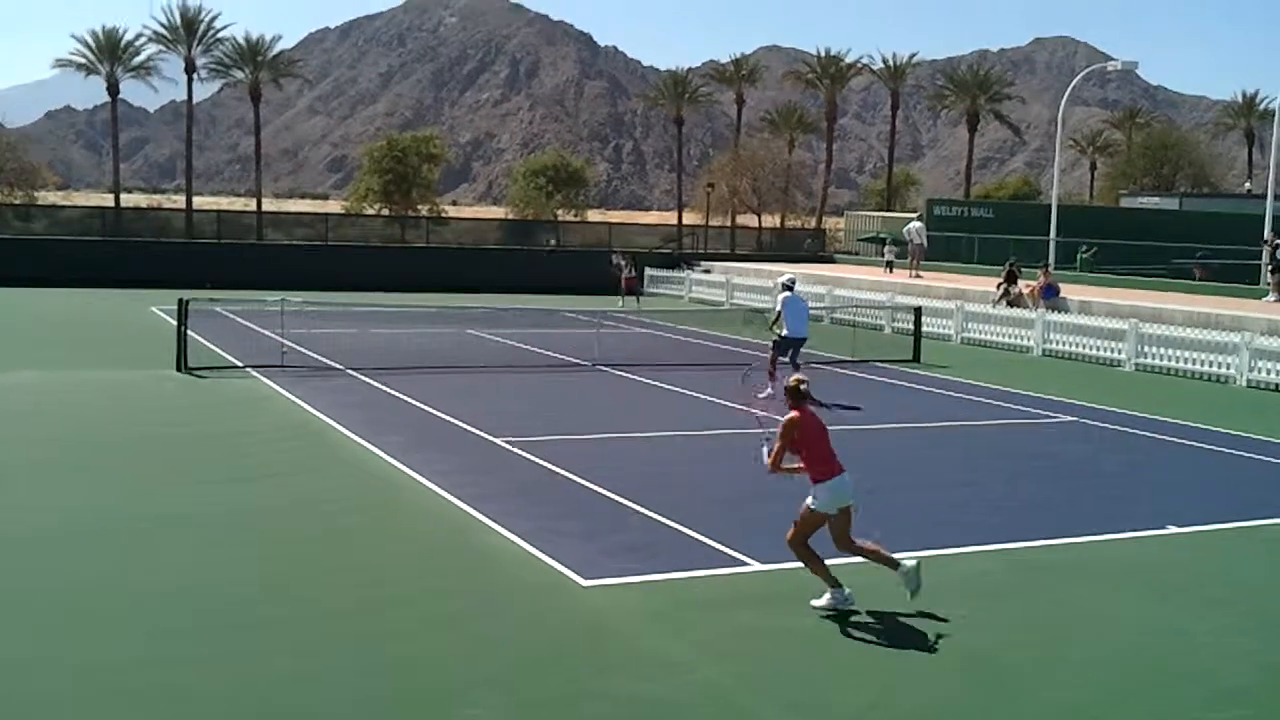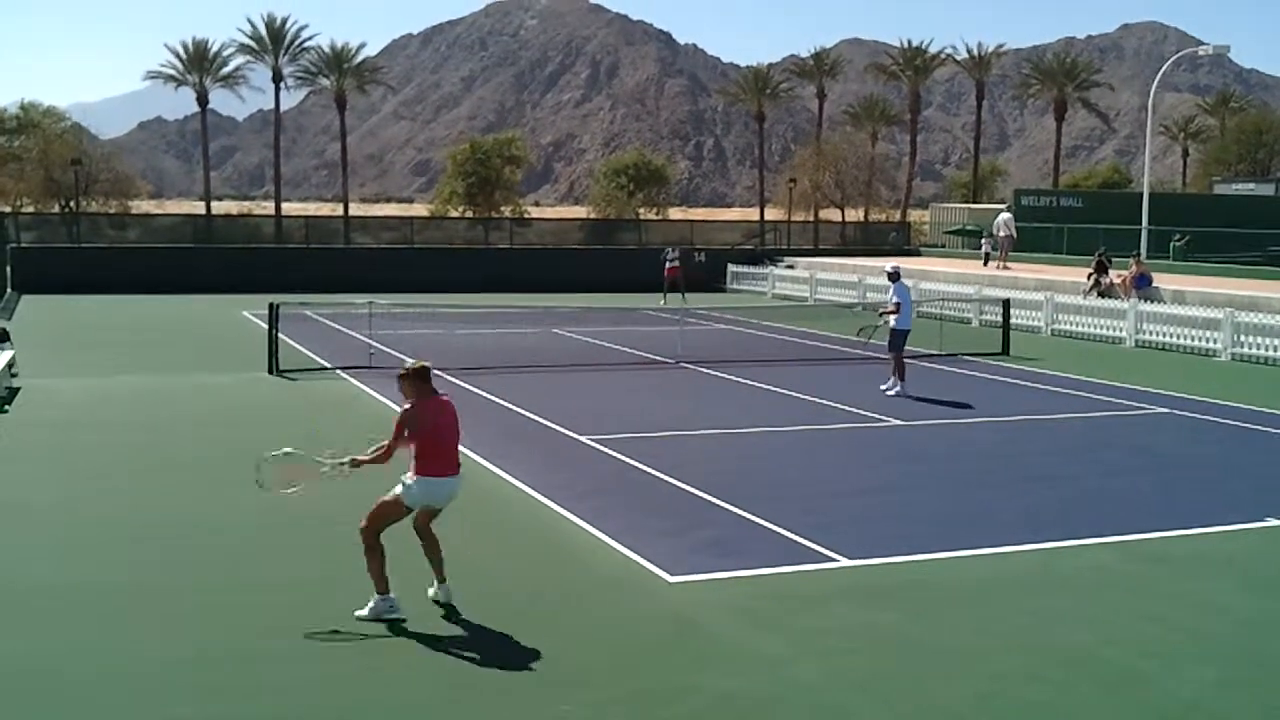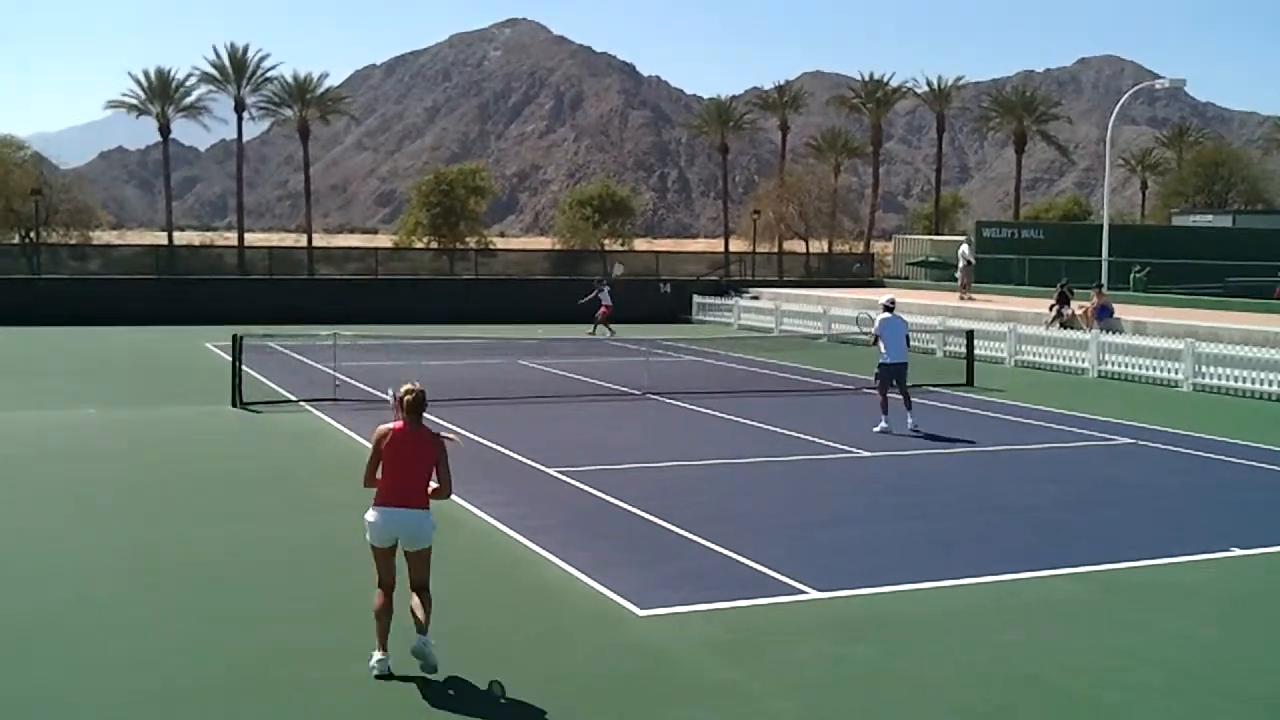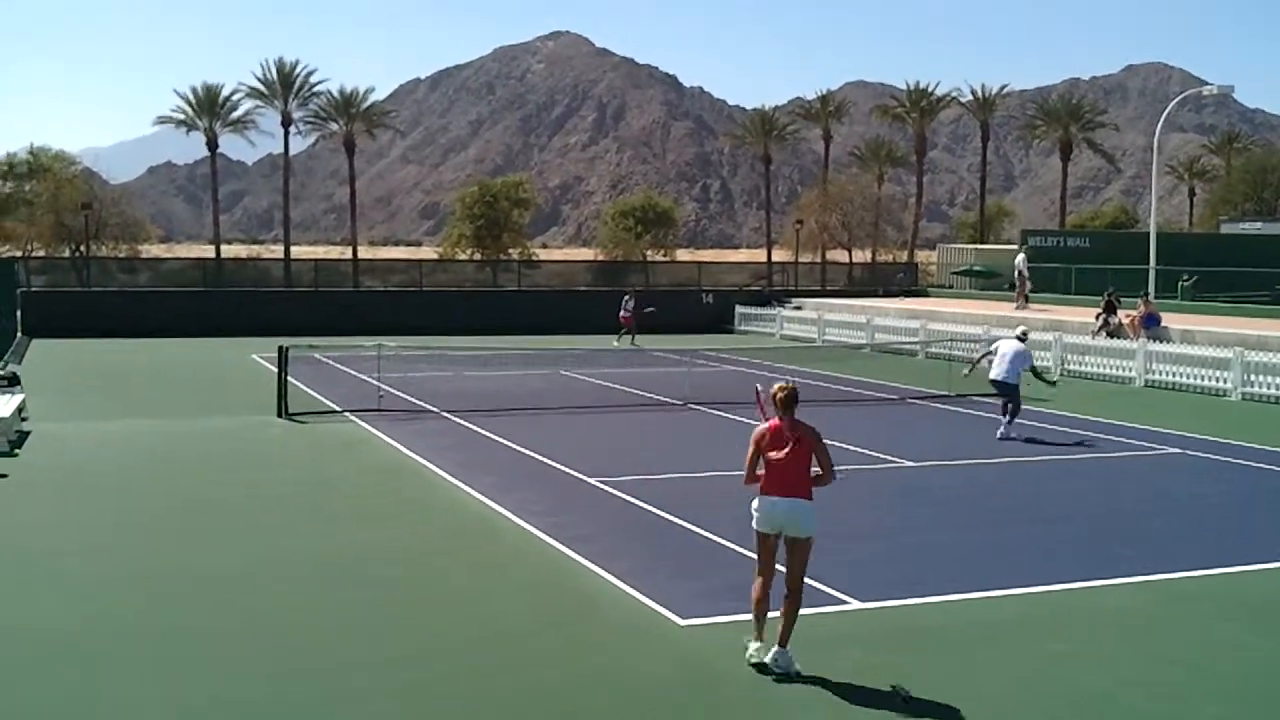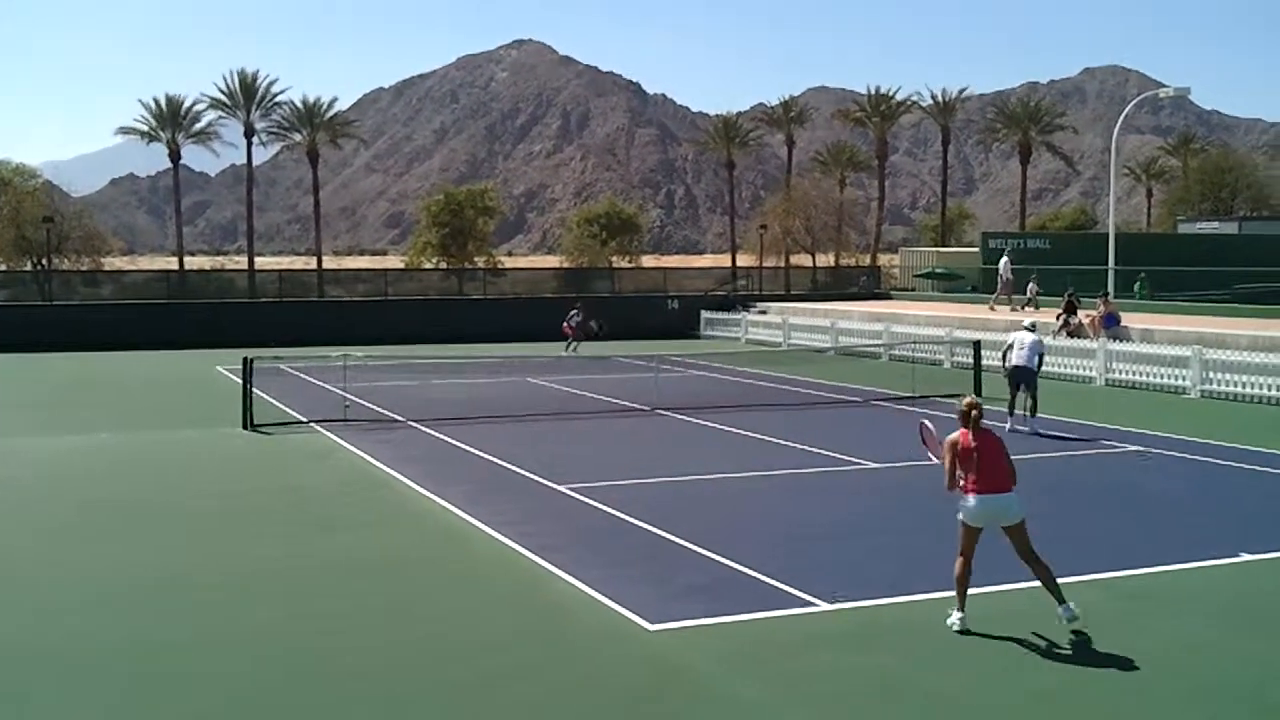
dt=1s
person 1, frame 1
left shoulder: (790, 421)
right shoulder: (815, 418)
left elbow: (772, 467)
left wrist: (769, 457)
right wrist: (784, 467)
left hip: (827, 490)
right hip: (841, 482)
left knee: (795, 540)
right knee: (846, 544)
left ankle: (837, 592)
right ankle: (904, 567)
person 1, frame 2
left shoulder: (411, 411)
right shoulder: (446, 403)
left elbow: (387, 452)
left wrist: (362, 460)
left hip: (424, 483)
right hip: (451, 482)
left knee: (369, 529)
right knee: (421, 526)
left ankle: (384, 600)
right ankle: (441, 586)
person 1, frame 3
left shoulder: (383, 433)
right shoulder: (437, 441)
left elbow: (368, 481)
right elbow: (446, 491)
left hip: (382, 515)
right hip: (417, 519)
left knee: (385, 587)
right knee: (420, 587)
left ankle: (381, 655)
right ankle: (422, 637)
person 1, frame 4
left shoulder: (761, 432)
right shoulder: (810, 433)
left elbow: (748, 478)
right elbow: (828, 475)
right wrist: (803, 482)
left hip: (768, 505)
right hip: (801, 508)
left knee: (764, 578)
right knee: (794, 585)
left ankle: (757, 643)
right ankle: (780, 652)
person 1, frame 5
left shoulder: (953, 440)
right shoulder: (995, 438)
left elbow: (950, 484)
right elbow: (1012, 478)
left hip: (976, 502)
right hip: (1007, 499)
left knee: (964, 557)
right knee: (1030, 556)
left ankle: (959, 615)
right ankle: (1064, 606)
